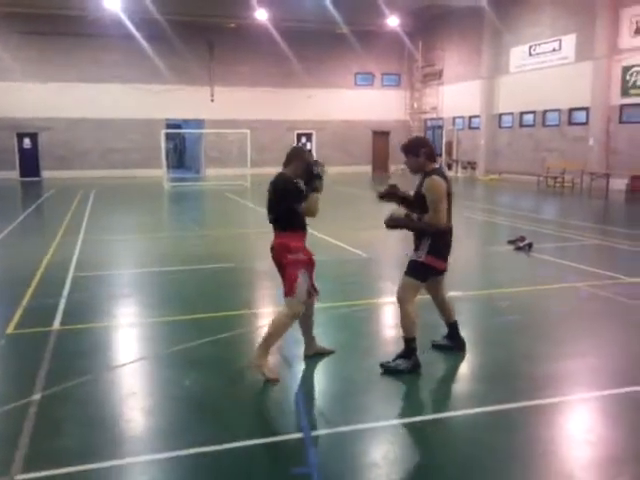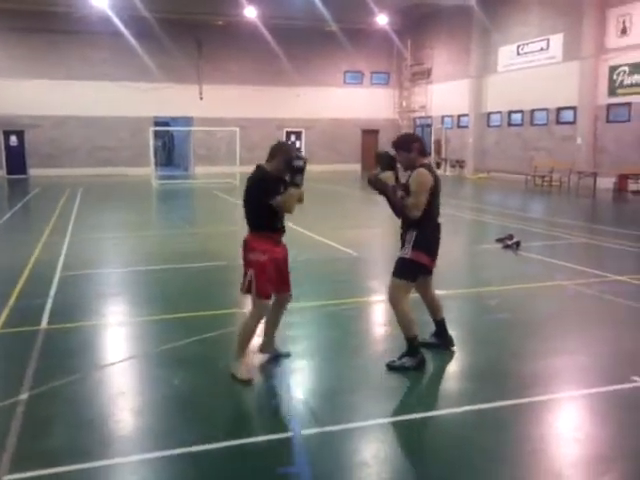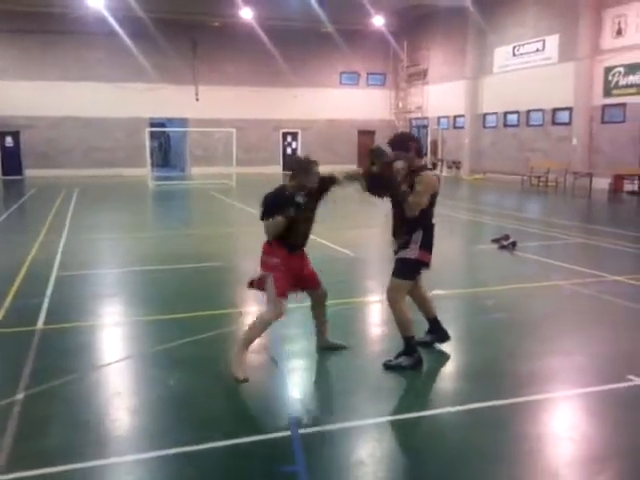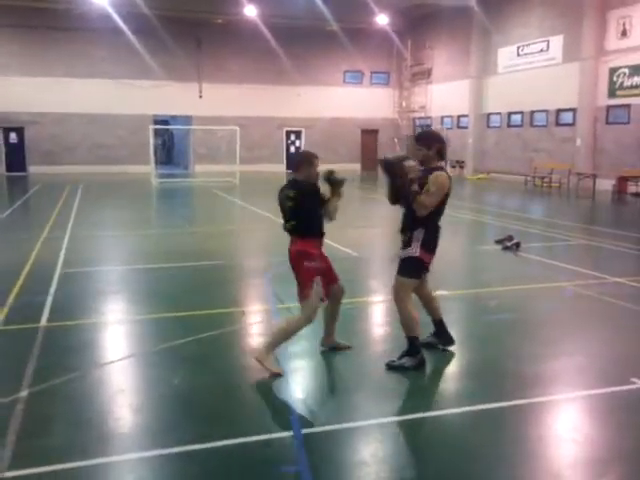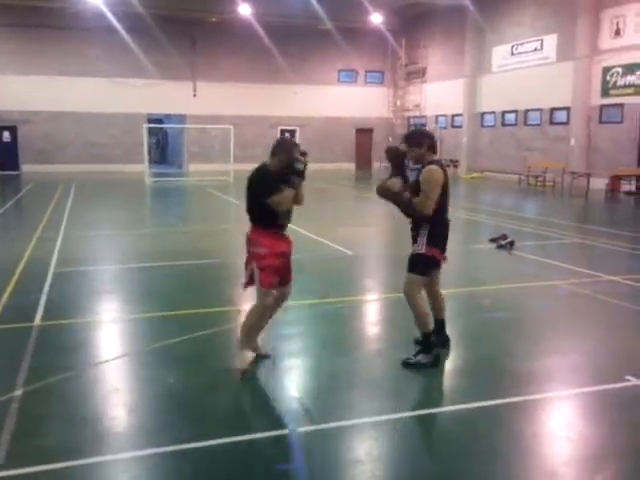
dt=0.4s
person 1, frame 1
left shoulder: (434, 181)
right shoulder: (429, 177)
left elbow: (438, 221)
right elbow: (421, 207)
left wrist: (404, 220)
right wrist: (399, 197)
left hip: (432, 245)
right hip: (432, 244)
left knee: (405, 295)
right knee: (436, 291)
left ankle: (409, 356)
right ankle: (455, 338)
person 1, frame 2
left shoulder: (421, 174)
right shoulder: (419, 173)
left elbow: (413, 211)
right elbow: (402, 210)
left wrist: (388, 189)
right wrist: (389, 186)
left hip: (419, 240)
right hip: (424, 239)
left knee: (396, 295)
right knee: (424, 289)
left ankle: (414, 354)
right ankle: (442, 335)
person 1, frame 3
left shoulder: (426, 177)
right shoulder: (407, 173)
left elbow: (411, 210)
left wrist: (398, 181)
left hip: (416, 241)
right hip: (405, 239)
left knee: (394, 295)
right knee: (413, 287)
left ankle: (411, 353)
right ankle: (437, 331)
person 1, frame 4
left shoulder: (438, 177)
right shoulder: (423, 174)
left elbow: (421, 208)
right elbow: (397, 198)
left wrist: (408, 181)
right wrist: (398, 178)
left hip: (421, 239)
right hip: (413, 237)
left knee: (400, 294)
right knee: (420, 288)
left ankle: (414, 354)
right ankle: (441, 334)
person 1, frame 5
left shoulder: (431, 171)
right shoulder: (430, 170)
left elbow: (425, 209)
right elbow: (414, 198)
left wrist: (396, 194)
right wrist: (398, 189)
left hip: (429, 236)
right hip: (431, 235)
left knee: (412, 291)
right knee: (431, 286)
left ankle: (429, 350)
right ankle: (439, 335)
person 2, frame 1
left shoulder: (281, 182)
right shoulder: (286, 184)
left elbow: (299, 207)
right elbow: (310, 211)
left wrist: (312, 185)
right wrist: (315, 183)
left hip: (289, 244)
right hip: (290, 246)
left knee: (309, 295)
right knee: (295, 307)
left ankle: (310, 345)
right ankle: (261, 355)
person 2, frame 2
left shoulder: (275, 178)
right shoulder: (261, 178)
left elbow: (298, 199)
right elbow: (288, 206)
left wrist: (295, 177)
right wrist: (296, 176)
left hip: (275, 243)
right hip: (260, 247)
left knee: (283, 297)
right knee: (260, 309)
left ankle: (268, 344)
right ankle: (239, 360)
person 2, frame 3
left shoulder: (314, 190)
right shoulder: (274, 198)
left elbow: (339, 178)
right elbow: (270, 231)
right wrist: (290, 210)
left hip: (297, 254)
right hip: (277, 256)
left knee: (320, 295)
right knee: (276, 310)
left ankle: (323, 340)
right ankle: (239, 355)
person 2, frame 4
left shoulder: (287, 191)
right shoulder: (307, 188)
right elbow: (329, 214)
left wrist: (325, 197)
right wrist: (336, 193)
left hip: (304, 248)
right hip: (308, 251)
left knee: (337, 292)
right knee: (307, 315)
left ankle: (328, 339)
right ankle: (265, 352)
person 2, frame 5
left shoulder: (281, 174)
right shoulder: (260, 176)
left elbow: (298, 201)
right elbow: (282, 204)
left wrist: (297, 177)
right wrist: (295, 177)
left hip: (279, 238)
right hip: (262, 240)
left knee: (282, 294)
right knee: (265, 300)
left ankle: (251, 340)
right ankle: (241, 344)
